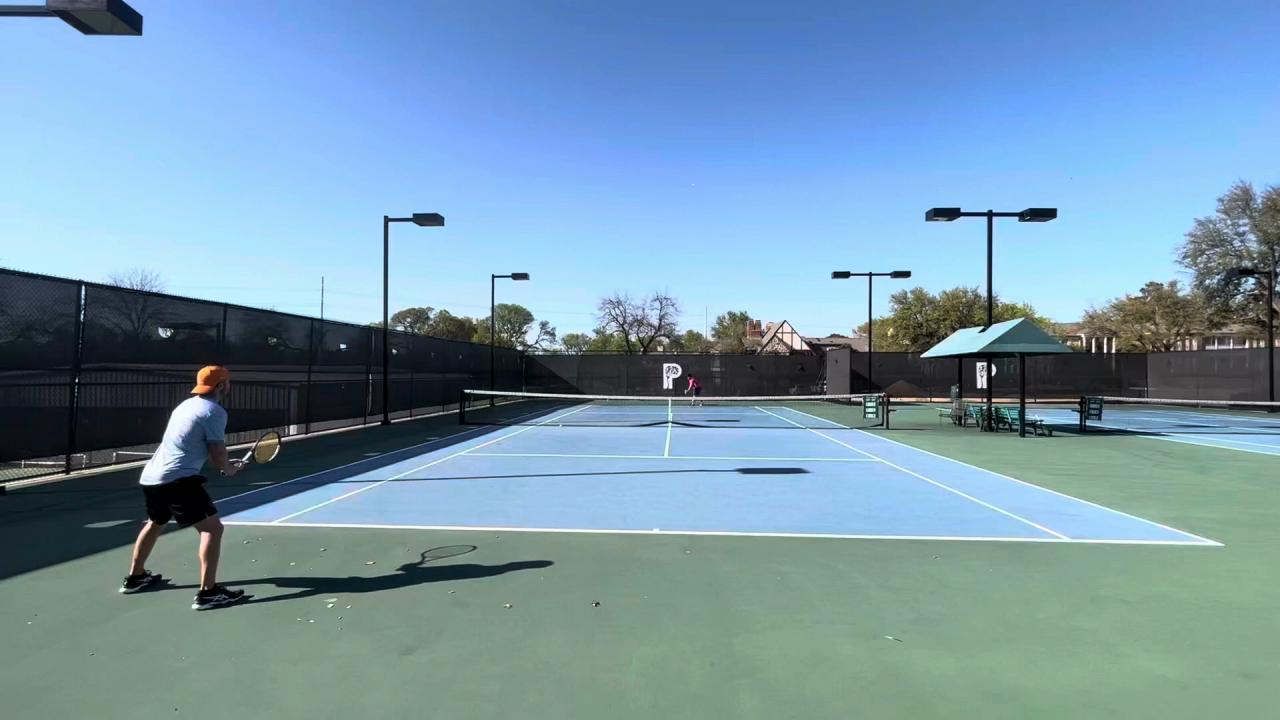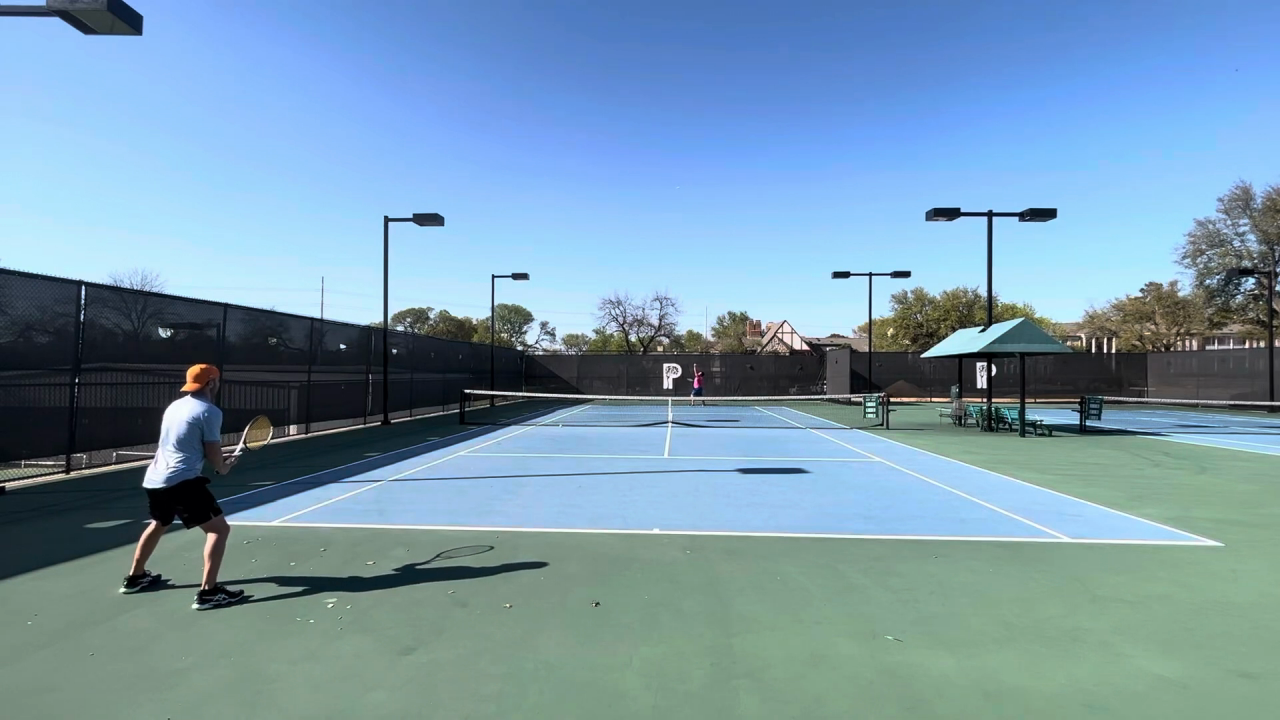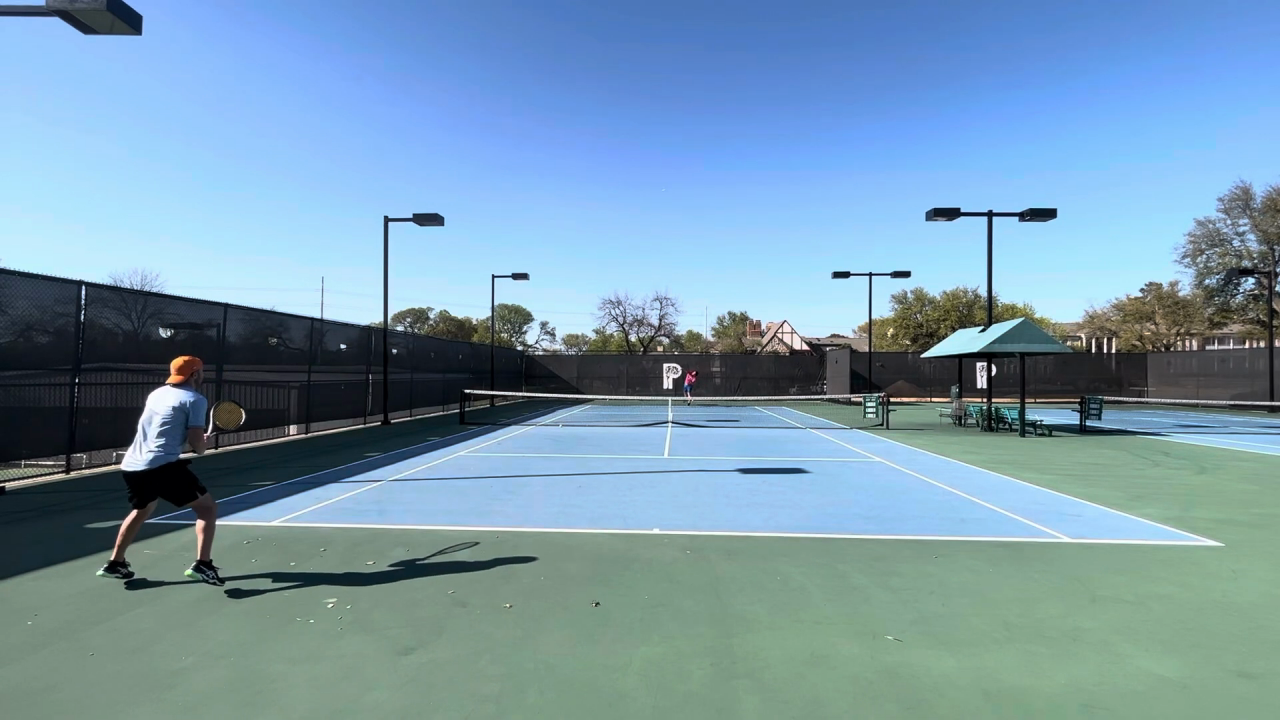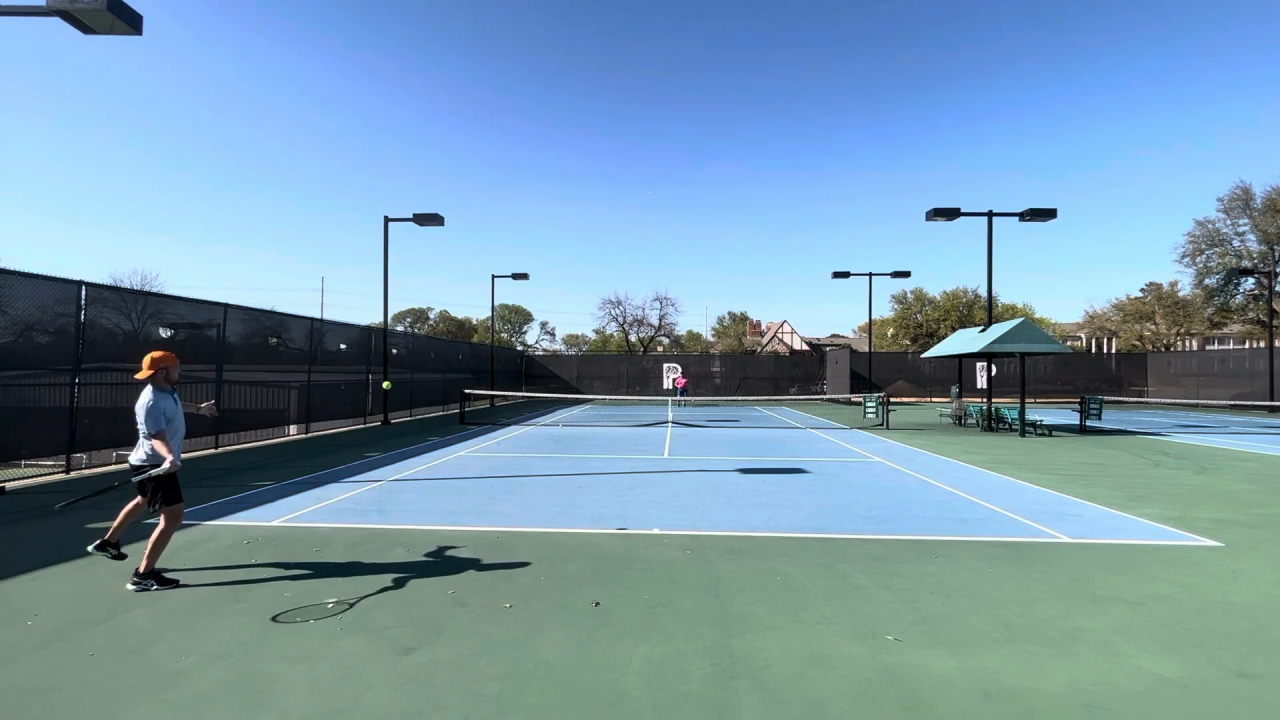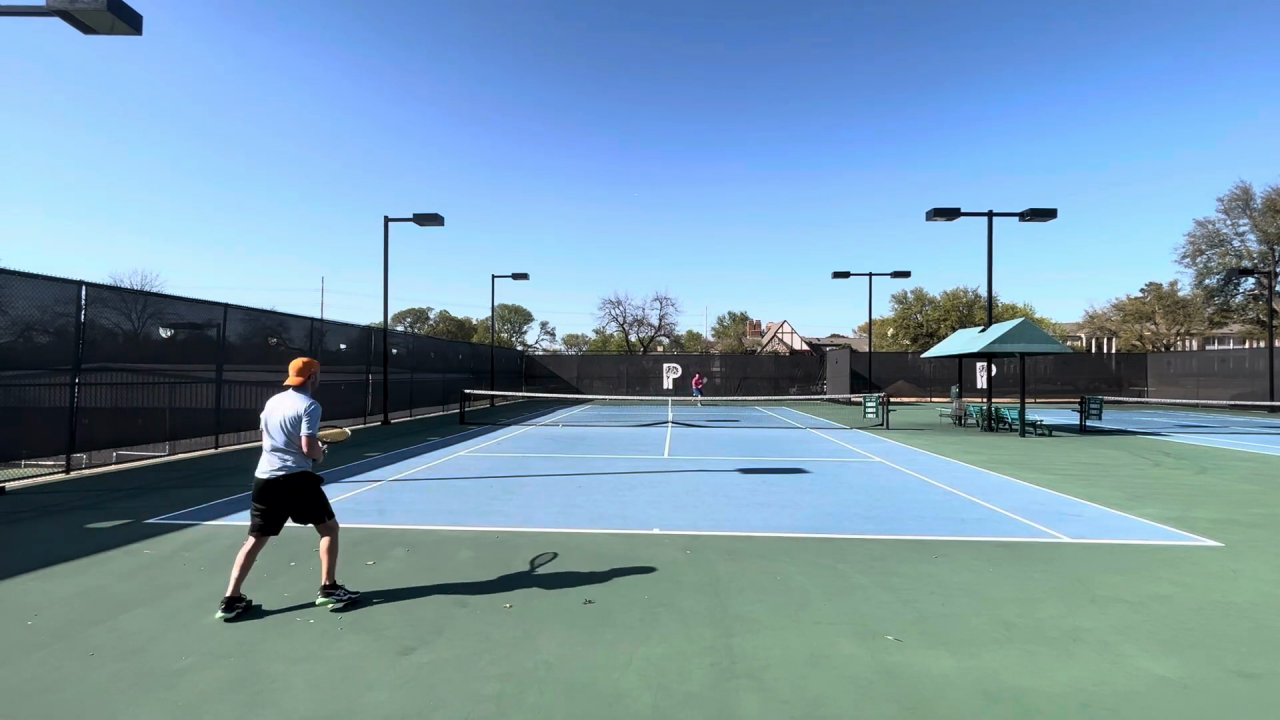
dt=1s
person 1, frame 1
left shoulder: (187, 405)
right shoulder: (215, 411)
right elbow: (218, 455)
left wrist: (226, 463)
right wrist: (229, 468)
left hip: (151, 476)
right hip: (177, 479)
left knee: (155, 524)
right knee: (213, 528)
left ankle: (135, 577)
right ankle: (208, 593)
person 1, frame 2
left shoulder: (175, 406)
right shoulder: (209, 411)
right elbow: (213, 454)
left wrist: (219, 459)
right wrist: (223, 467)
left hip: (154, 479)
right hip: (182, 481)
left knee: (158, 525)
right knee: (219, 529)
left ankle: (135, 577)
right ankle: (208, 592)
person 1, frame 3
left shoulder: (156, 394)
right shoulder: (195, 400)
right elbow: (197, 443)
left wrist: (188, 440)
right wrist: (204, 443)
left hip: (132, 466)
right hip: (162, 466)
left knee: (141, 511)
right knee: (207, 507)
left ankle: (115, 563)
right ankle: (203, 564)
person 1, frame 4
left shoulder: (169, 390)
right shoulder: (151, 403)
left elbow: (178, 406)
right elbow: (158, 438)
left wrist: (198, 408)
right wrist: (169, 457)
left hip: (153, 462)
right hip: (152, 463)
left knee: (143, 502)
right knee: (172, 517)
left ankle: (107, 541)
right ankle: (144, 575)
person 1, frame 5
left shoulder: (273, 402)
right shoulder: (310, 406)
right elbow: (309, 447)
right wrist: (320, 453)
left hip: (265, 478)
right hip: (298, 479)
left knee: (257, 539)
right knee: (329, 529)
left ankle: (232, 598)
right ankle: (328, 587)
